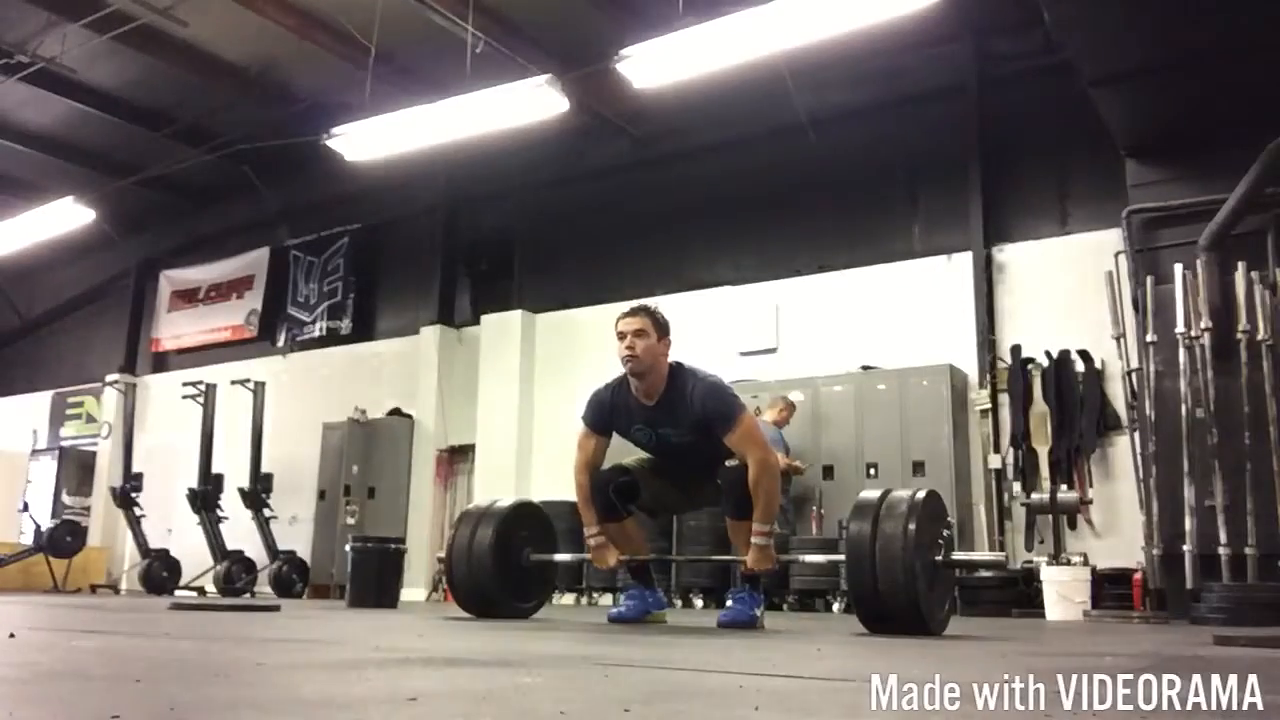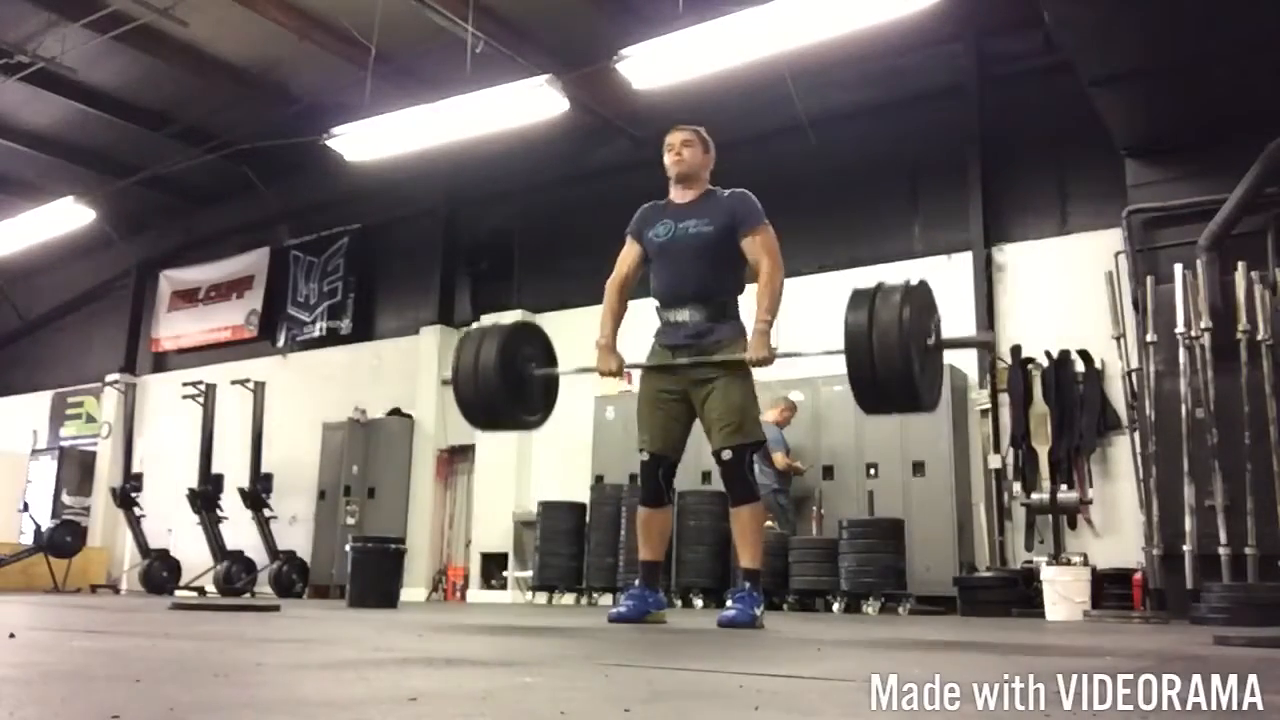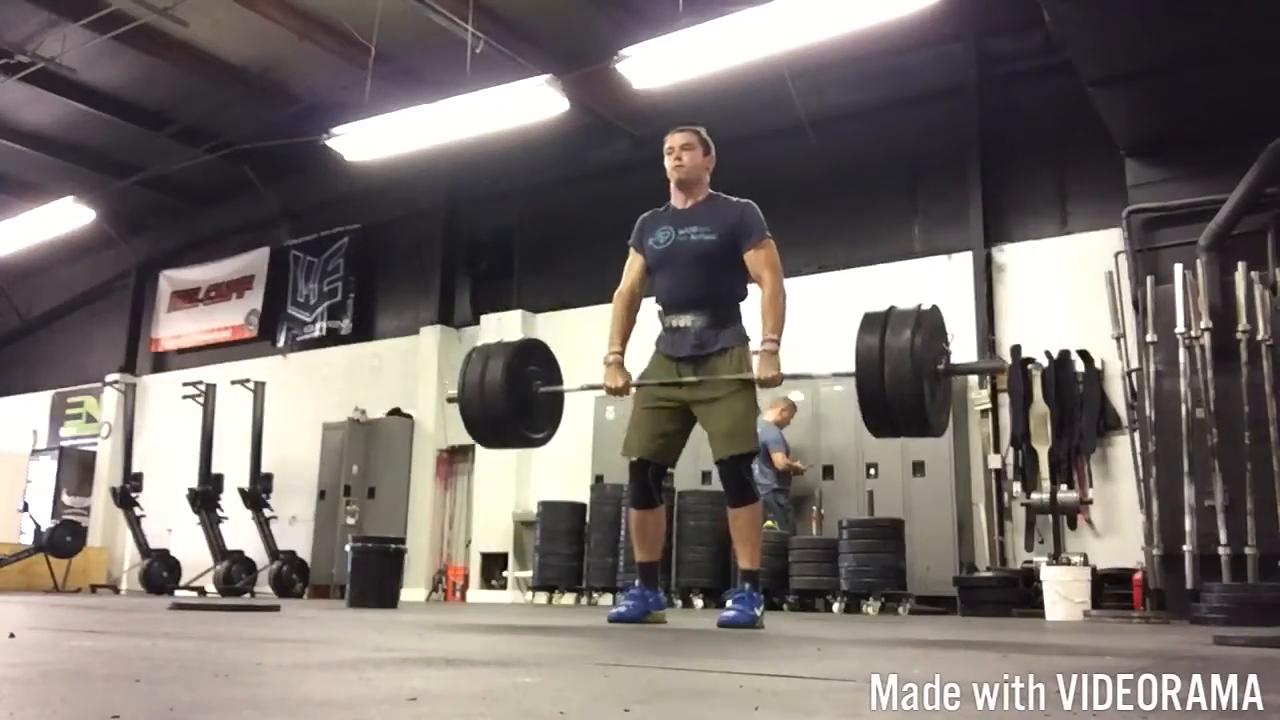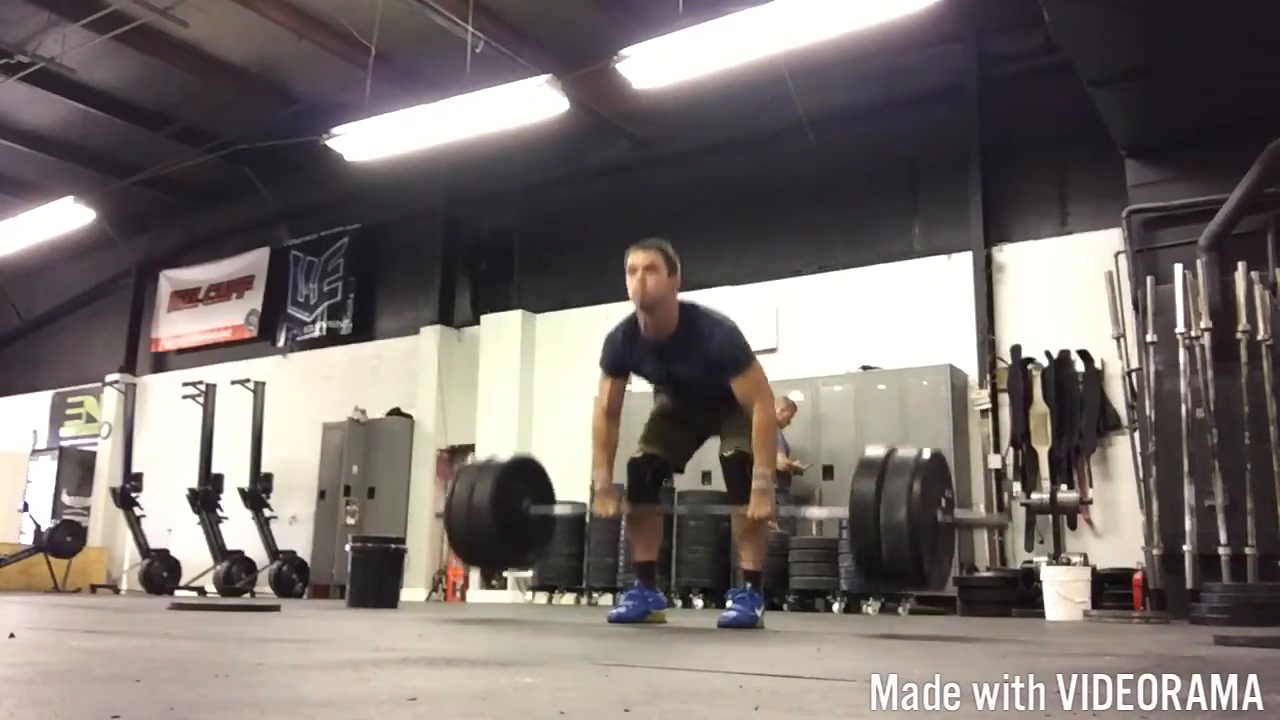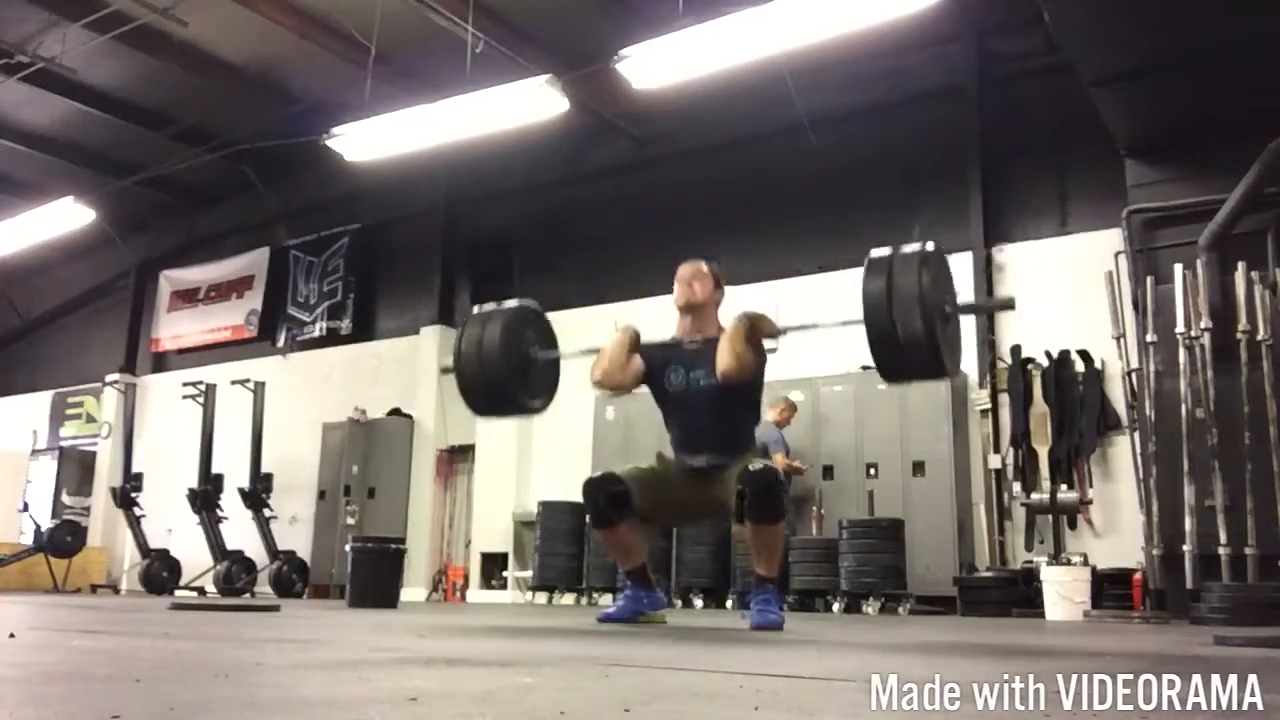
dt=1s
person 1, frame 1
left shoulder: (703, 392)
right shoulder: (607, 400)
left elbow: (764, 460)
right elbow: (585, 470)
left wrist: (761, 541)
right wrist: (595, 538)
left hip: (721, 473)
right hip: (671, 474)
left knee: (737, 475)
right knee: (605, 485)
left ankle: (748, 594)
right ankle: (646, 591)
person 1, frame 2
left shoulder: (734, 205)
right shoulder: (648, 216)
left elbow: (769, 265)
right elbow: (619, 280)
left wrist: (761, 334)
right wrist: (606, 343)
left hip: (722, 347)
right hip: (666, 352)
left knee: (735, 464)
right knee: (653, 469)
left ankle: (749, 593)
right ankle: (648, 590)
person 1, frame 3
left shoulder: (737, 214)
right shoulder: (649, 224)
left elbow: (771, 282)
right elbow: (627, 293)
left wrist: (769, 350)
right wrist: (615, 357)
left hip: (723, 354)
right hip: (667, 356)
left knee: (734, 469)
right knee: (643, 470)
left ankle: (748, 593)
right ankle: (647, 590)
person 1, frame 4
left shoulder: (714, 332)
right shoulder: (622, 339)
left elbow: (763, 405)
right elbow: (606, 412)
left wrist: (763, 487)
right wrist: (603, 485)
left hip: (733, 404)
right hip: (680, 404)
left knee: (737, 465)
right knee: (641, 471)
left ankle: (749, 595)
right ankle: (646, 591)
person 1, frame 5
left shoulder: (738, 344)
right shoulder: (658, 356)
left elbow: (728, 370)
right elbow: (605, 376)
left wrist: (741, 325)
right wrist: (626, 337)
left hip: (732, 474)
right hip: (682, 477)
left knee: (761, 480)
right knee: (600, 490)
left ankle: (765, 594)
right ankle: (643, 592)
